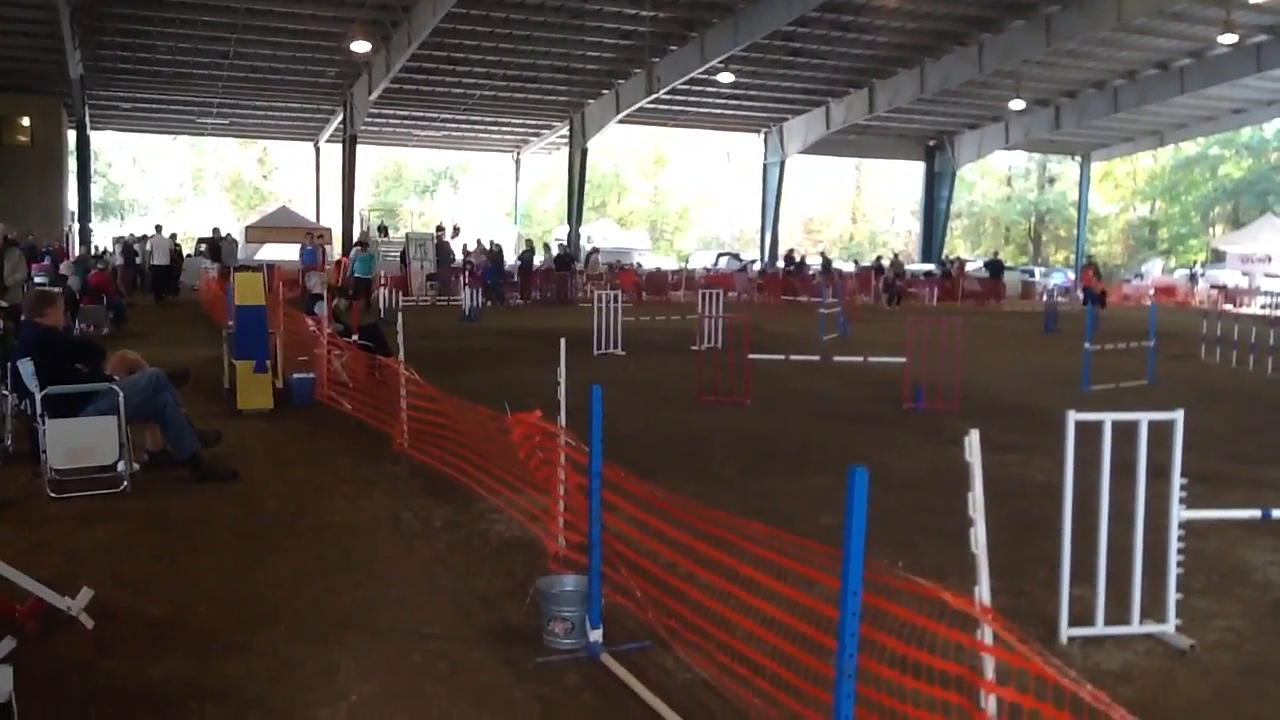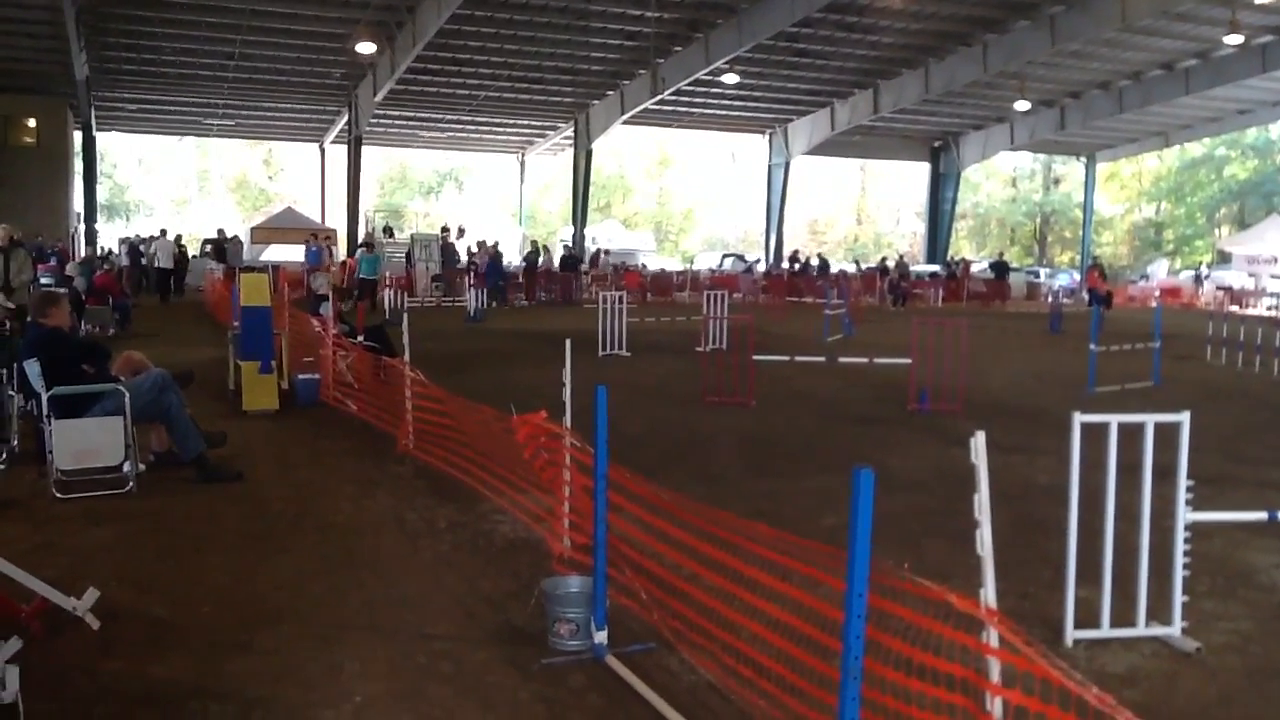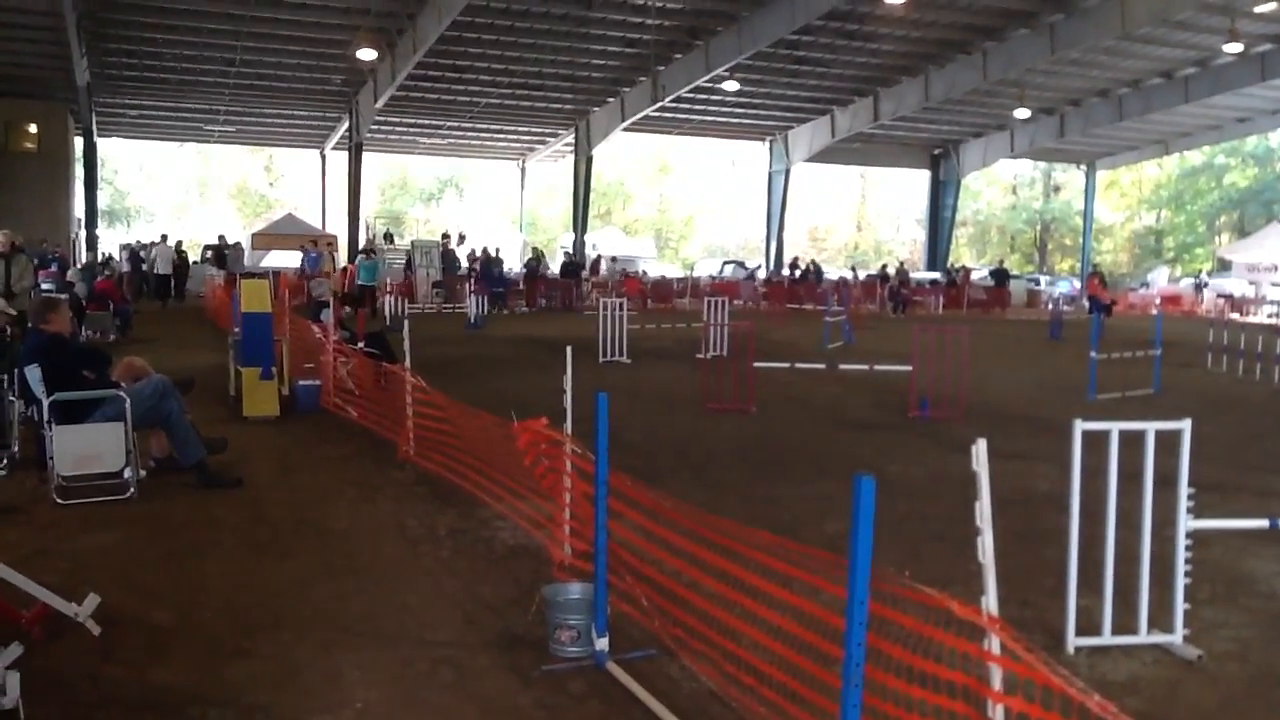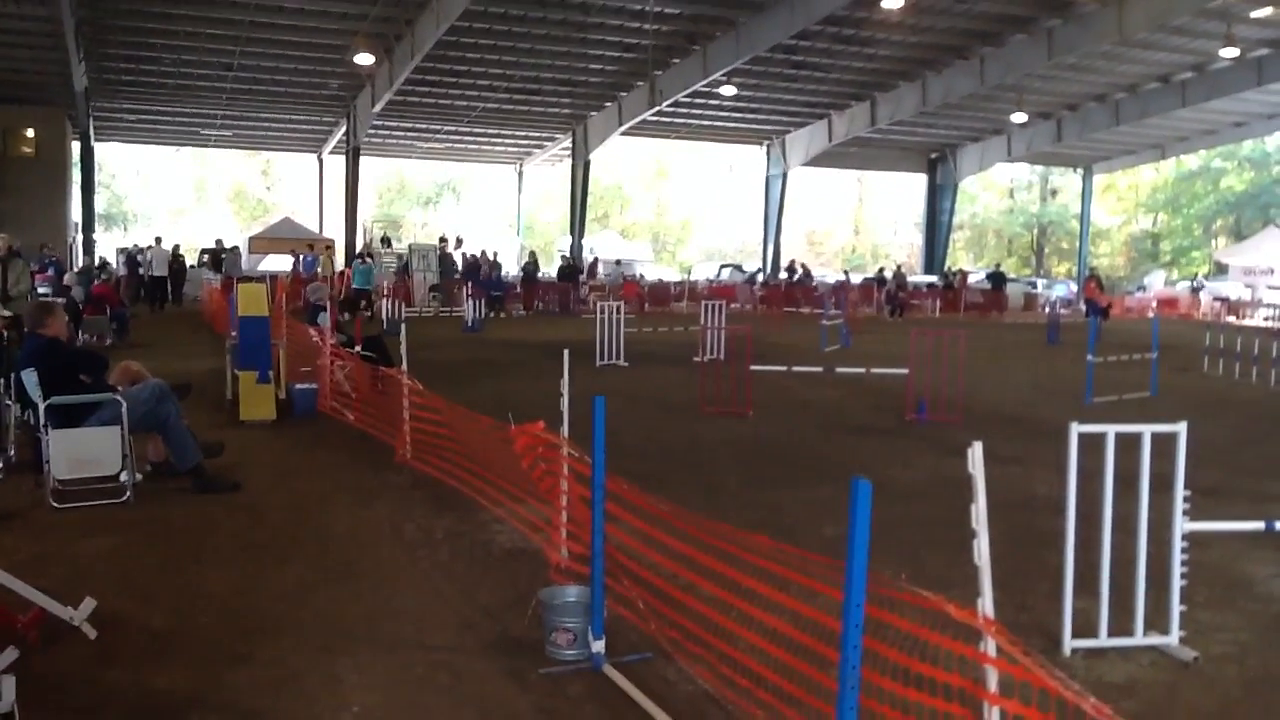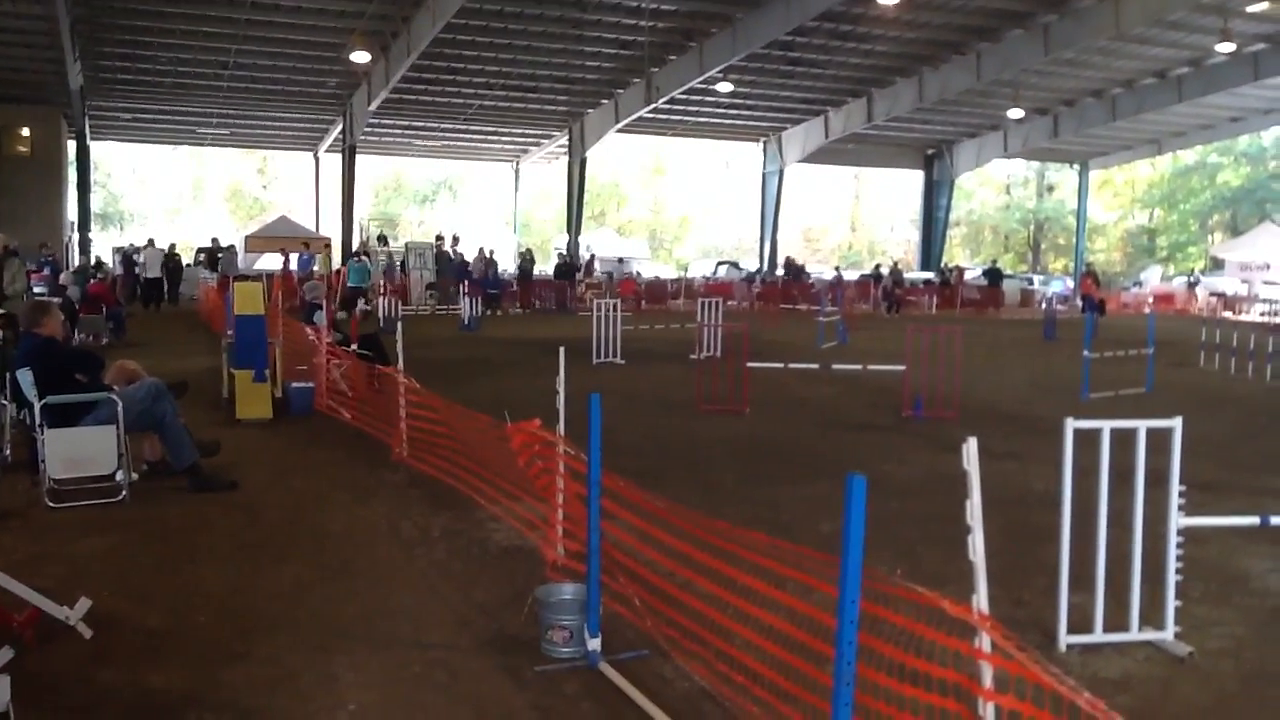
dt=0.2s
person 1, frame 1
left shoulder: (29, 335)
right shoulder: (46, 337)
right elbow: (95, 354)
left hip: (69, 407)
right hip: (82, 408)
left knee: (159, 397)
right knee: (155, 378)
person 1, frame 2
left shoulder: (35, 336)
right shoulder: (51, 338)
right elbow: (100, 354)
left hip: (75, 408)
right hip: (88, 409)
left knee: (165, 398)
right knee: (160, 379)
person 1, frame 3
left shoulder: (35, 342)
right shoulder: (52, 343)
right elbow: (102, 360)
left hip: (76, 414)
right hip: (90, 415)
left knee: (166, 404)
right knee: (162, 385)
person 1, frame 4
left shoulder: (33, 347)
right shoulder: (49, 348)
right elbow: (99, 364)
left hip: (72, 419)
right hip: (86, 419)
left knee: (163, 408)
right knee: (158, 389)
person 1, frame 5
left shoulder: (28, 347)
right shoulder: (45, 347)
right elbow: (95, 363)
left hip: (68, 418)
right hip: (81, 419)
left knee: (159, 407)
right knee: (154, 388)
